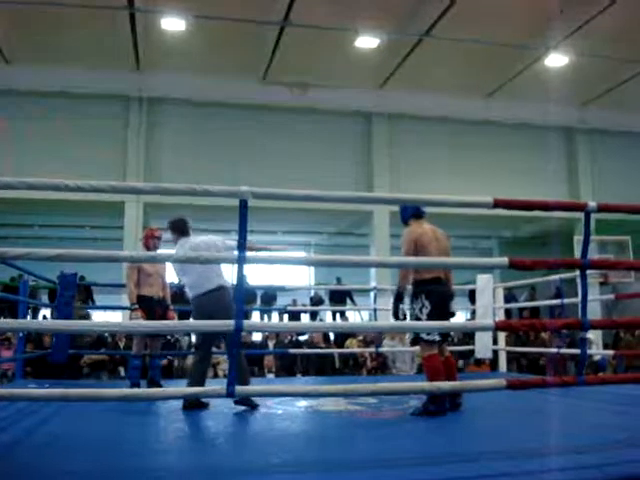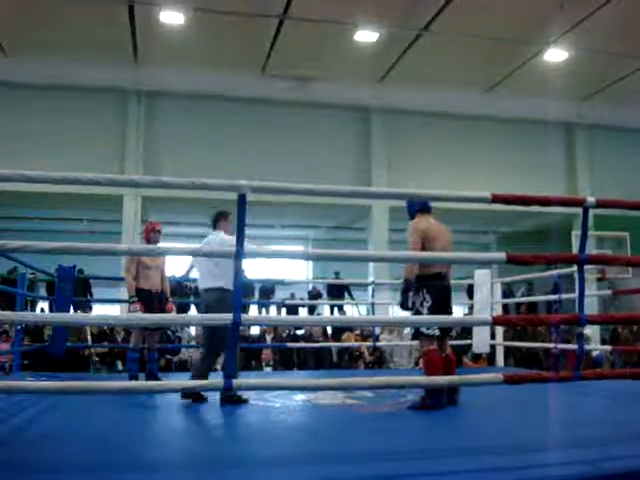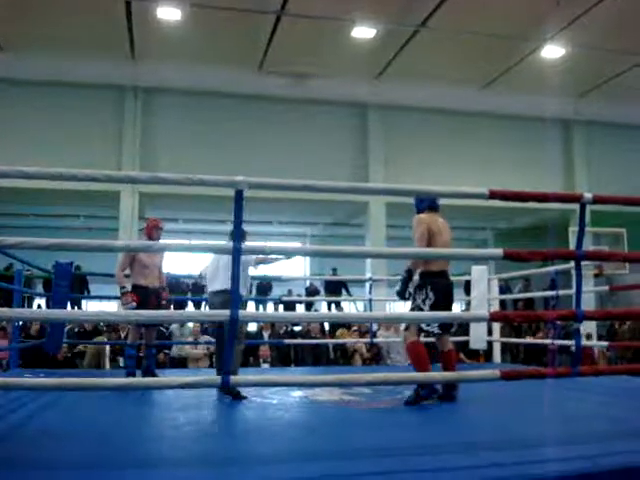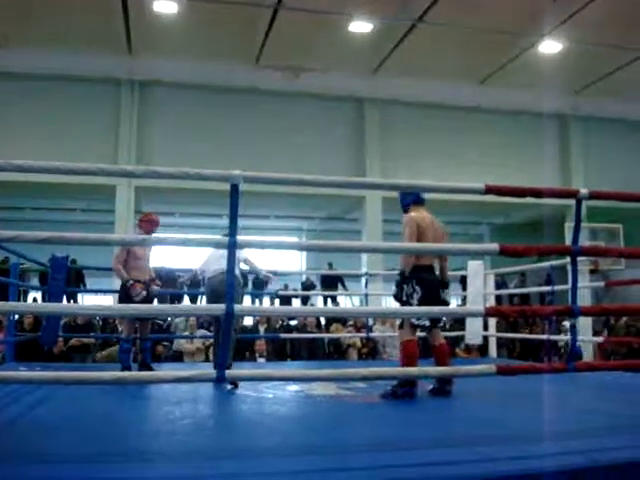
dt=0.5s
person 1, frame 1
left shoulder: (411, 232)
right shoulder: (440, 233)
left elbow: (406, 268)
right elbow: (448, 269)
left wrist: (398, 298)
right wrist: (449, 296)
left hip: (425, 291)
right hip: (442, 289)
left knee: (428, 346)
right knee: (440, 345)
left ankle: (437, 401)
right ankle: (453, 396)
person 1, frame 2
left shoulder: (416, 225)
right shoulder: (443, 228)
left wrist: (406, 288)
left hip: (426, 285)
right hip: (443, 285)
left knee: (427, 341)
right knee: (442, 340)
left ankle: (435, 396)
right ankle: (451, 392)
person 1, frame 3
left shoulder: (421, 219)
right shoulder: (445, 225)
left wrist: (407, 277)
left hip: (430, 282)
right hip: (445, 281)
left knee: (412, 333)
right knee: (443, 336)
left ankle: (426, 385)
right ankle: (450, 388)
person 1, frame 4
left shoulder: (411, 218)
right shoulder: (437, 222)
left elbow: (409, 252)
right elbow: (443, 258)
left wrist: (402, 280)
right wrist: (444, 285)
left hip: (417, 277)
right hip: (432, 277)
left knee: (407, 329)
right knee: (434, 330)
left ankle: (407, 385)
right ankle: (444, 382)
person 2, frame 1
left shoulder: (177, 257)
right shoulder: (207, 242)
right wrist: (267, 248)
left hip: (198, 303)
right hip: (219, 296)
left knee: (202, 349)
right knee: (234, 345)
left ankle: (192, 397)
person 2, frame 2
left shoulder: (204, 244)
right shoulder: (228, 241)
left elbow: (194, 263)
left wrist: (186, 274)
left hip: (206, 296)
right hip: (223, 295)
left knee: (210, 345)
right knee: (230, 343)
right ankle: (228, 392)
person 2, frame 3
left shoulder: (218, 253)
left elbow: (206, 271)
right elbow: (258, 260)
right wrist: (282, 257)
left hip: (213, 298)
right hip: (228, 297)
left knee: (221, 342)
right knee: (235, 341)
right ankle: (229, 384)
person 2, frame 4
left shoulder: (212, 254)
left elbow: (198, 271)
right elbow: (247, 261)
right wrist: (262, 273)
left hip: (211, 283)
right hip: (228, 280)
left knee: (217, 327)
right knee: (230, 326)
right ankle: (226, 367)
person 3, frame 1
left shoulder: (161, 262)
right elbow: (131, 285)
left wrist: (169, 307)
right wrist: (134, 307)
left hip: (160, 304)
right hip: (144, 302)
left knee: (156, 345)
right knee: (139, 344)
left ankle: (154, 382)
right ankle: (134, 384)
person 3, frame 2
left shoulder: (161, 255)
right elbow: (129, 277)
left wrist: (168, 299)
right wrist: (133, 300)
left hip: (158, 297)
right hip: (142, 296)
left knee: (154, 339)
right knee: (137, 337)
left ankle: (152, 375)
right ankle: (133, 377)
person 3, frame 3
left shoulder: (160, 251)
right elbow: (119, 271)
left wrist: (164, 290)
right wrist: (124, 291)
left hip: (155, 294)
right hip: (139, 293)
left knee: (151, 336)
right knee: (134, 334)
left ankle: (149, 371)
right ankle: (130, 373)
person 3, frame 4
left shoulder: (148, 244)
right elbow: (116, 265)
left wrist: (153, 280)
right wrist: (130, 283)
left hip: (144, 287)
right hip: (131, 288)
left knee: (146, 328)
right knee: (129, 327)
left ankle: (145, 365)
right ankle: (125, 368)
